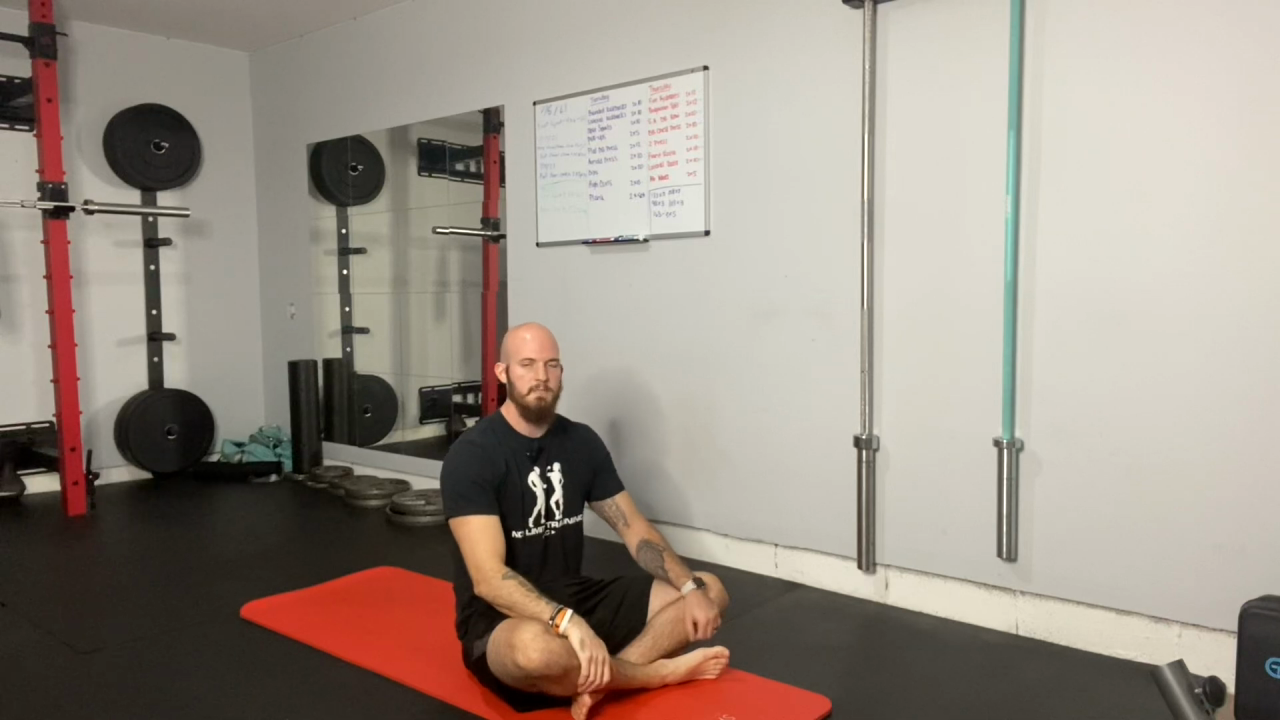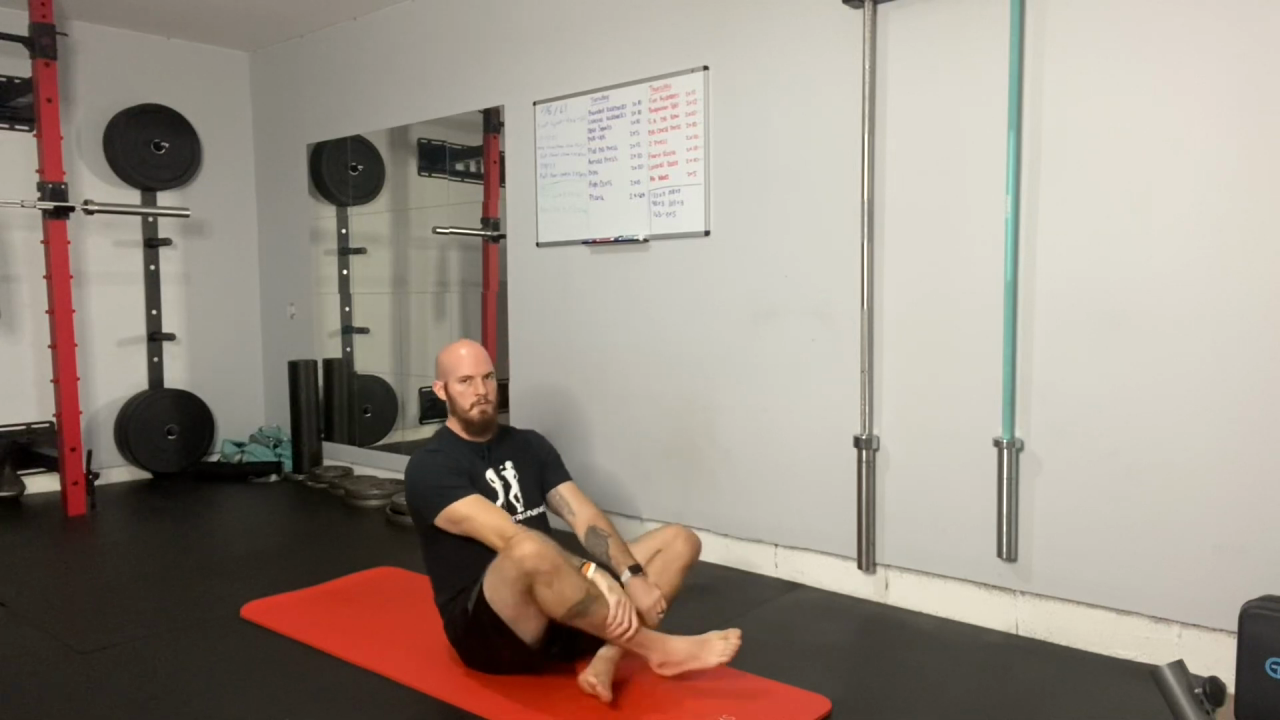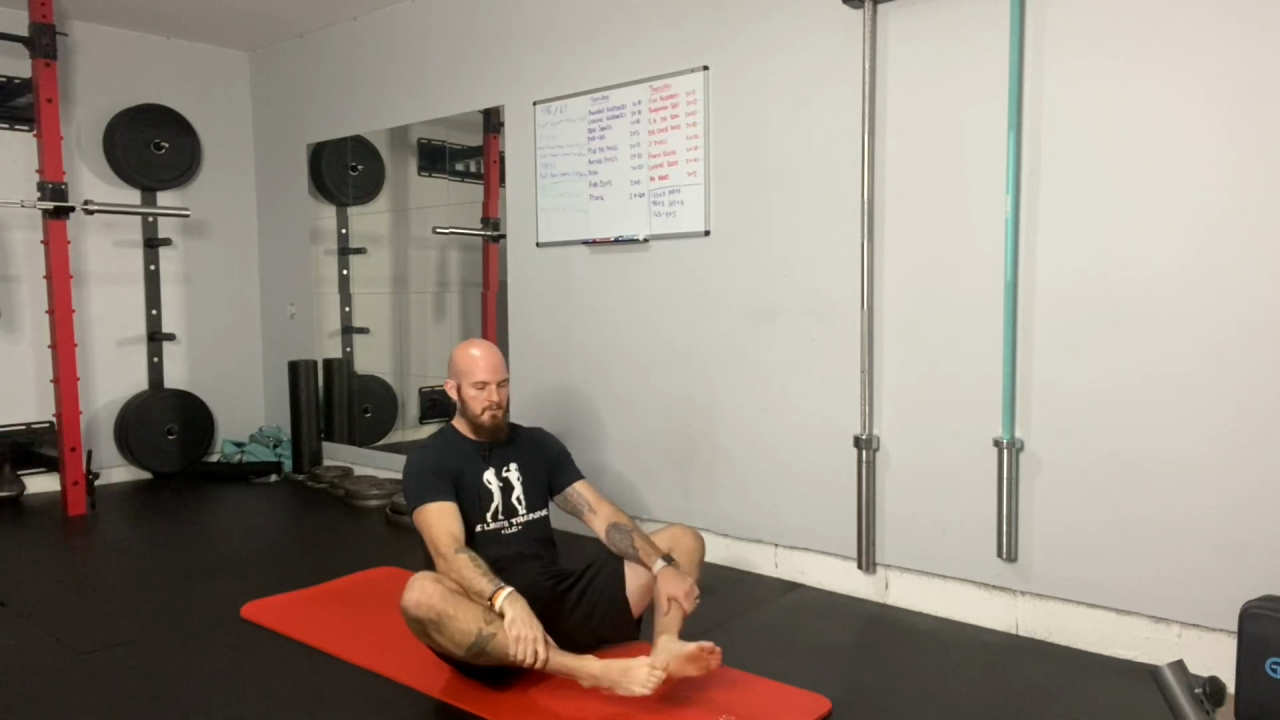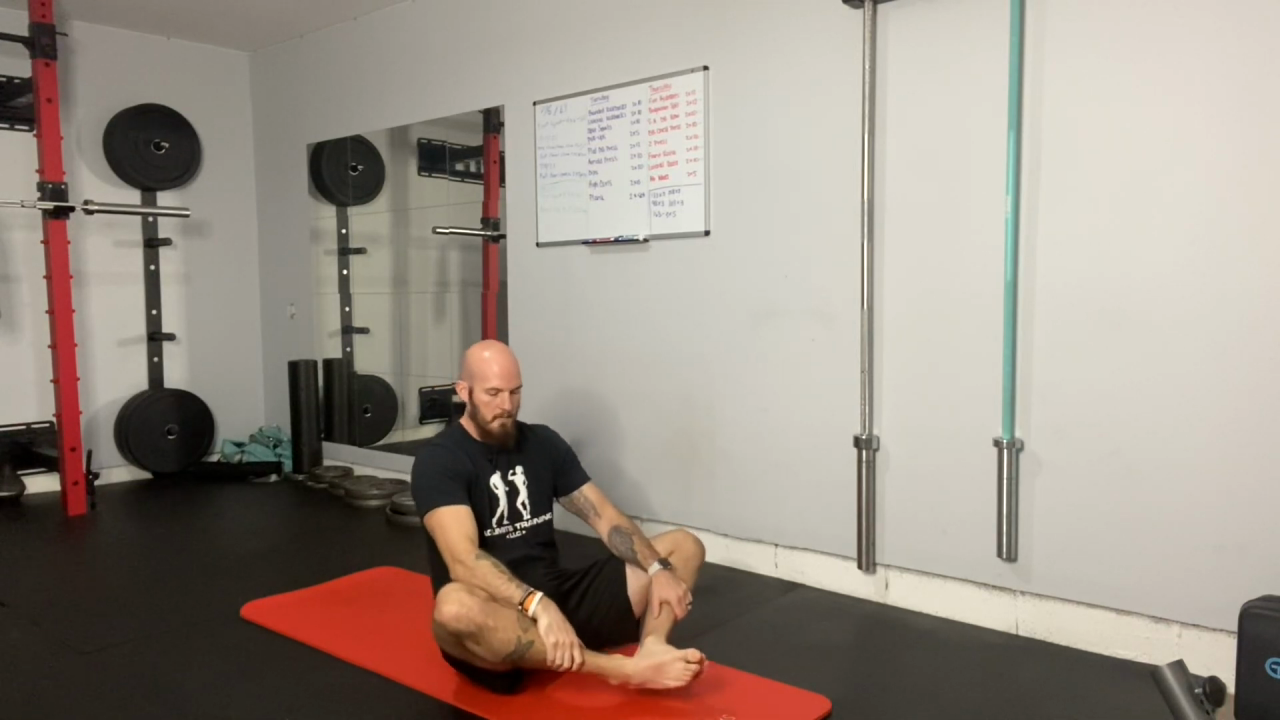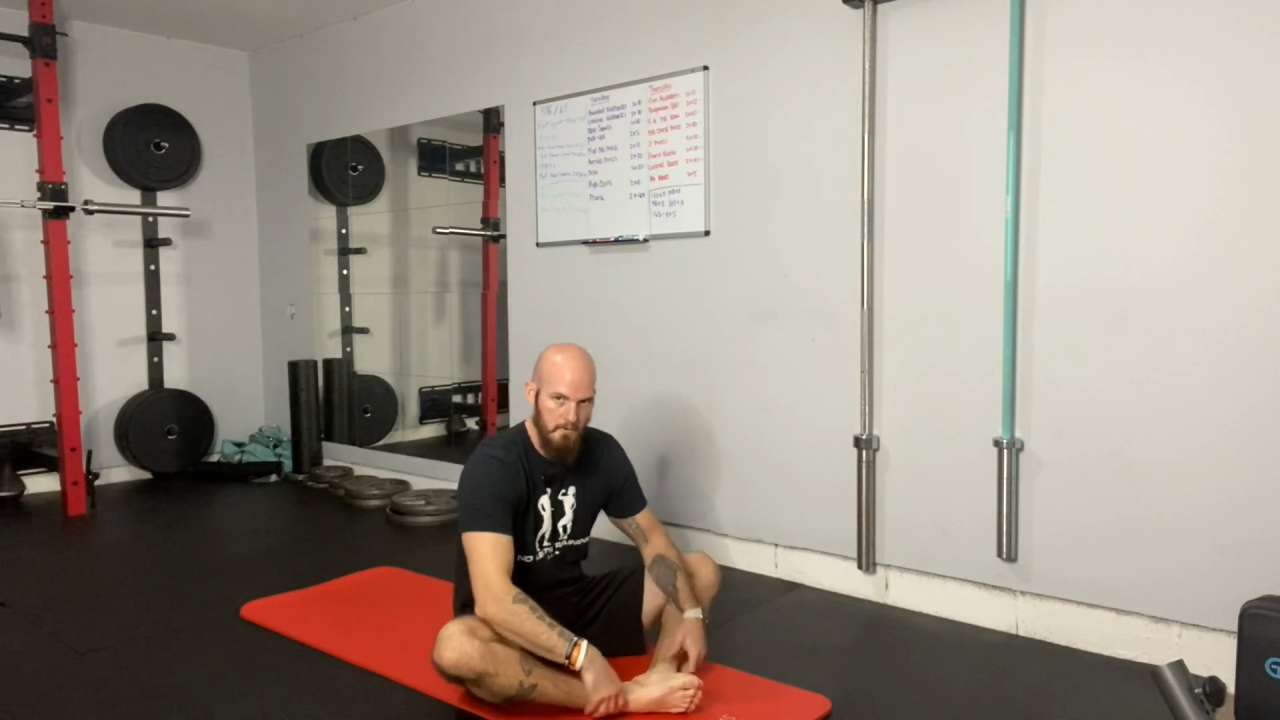
dt=1s
person 1, frame 1
left shoulder: (581, 441)
right shoulder: (472, 455)
left elbow: (633, 527)
right elbow: (488, 578)
left wrist: (690, 586)
right wrist: (568, 623)
left hip: (574, 595)
right hip: (501, 619)
left knee: (710, 592)
right knee: (536, 649)
left ankle: (599, 679)
right ankle: (657, 671)
person 1, frame 2
left shoulder: (529, 444)
right shoulder: (430, 467)
left elbow: (585, 518)
right elbow: (508, 538)
left wrist: (633, 576)
right wrist: (594, 575)
left hip: (555, 605)
right hip: (487, 626)
left knee: (678, 539)
right knee: (532, 551)
left ankle: (606, 658)
right ankle: (656, 649)
person 1, frame 3
left shoulder: (538, 444)
right shoulder: (431, 461)
left elbow: (601, 516)
right elbow: (449, 552)
left wrist: (662, 566)
right wrist: (508, 601)
left hip: (559, 598)
right hip: (488, 613)
left knee: (684, 540)
right knee: (421, 596)
left ankle: (664, 648)
right ankle: (586, 669)
person 1, frame 4
left shoulder: (543, 442)
right shoulder: (439, 461)
left elbow: (606, 517)
right elbow: (464, 560)
left wrist: (659, 568)
right wrist: (538, 606)
left hip: (558, 593)
right hip: (494, 618)
left knee: (683, 546)
right knee: (454, 607)
left ankle: (651, 650)
right ankle: (618, 667)
person 1, frame 5
left shoulder: (604, 454)
right shoulder: (493, 467)
left elbow: (653, 540)
right elbow: (493, 599)
left wrist: (692, 614)
right wrist: (585, 656)
left hip: (574, 602)
right hip: (509, 625)
left knee: (702, 569)
right knee: (456, 650)
left ankle: (660, 674)
